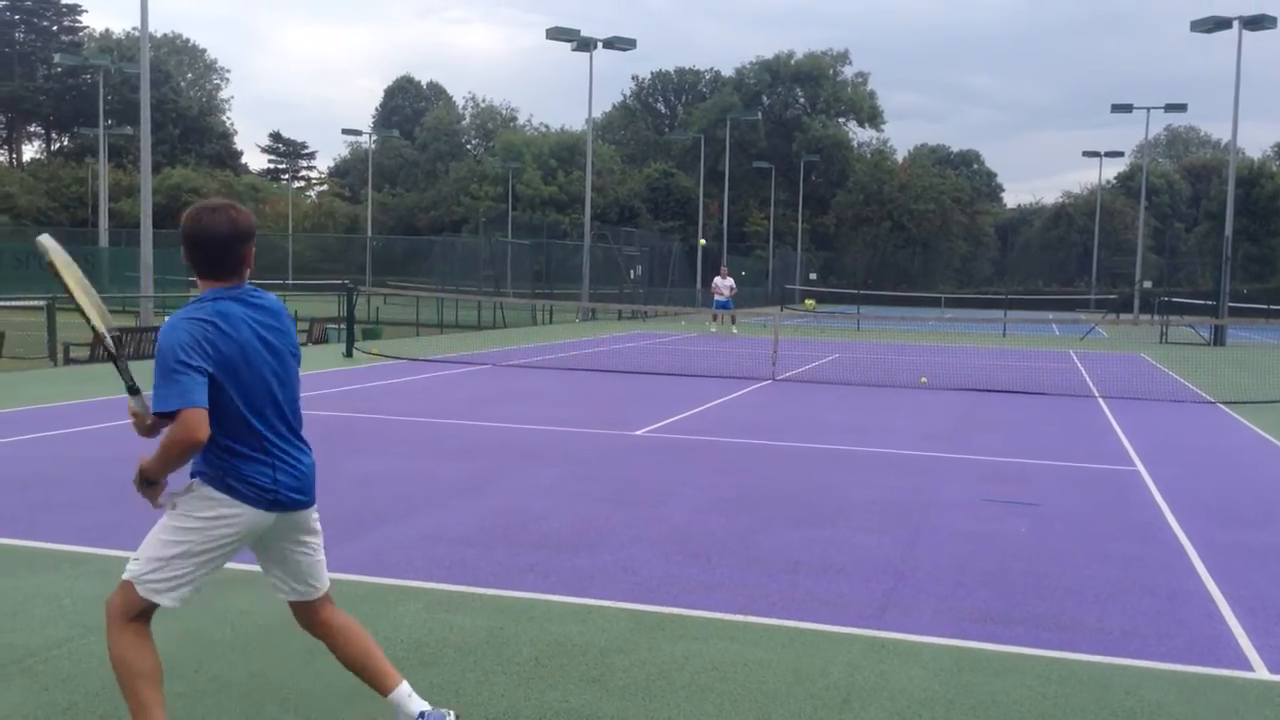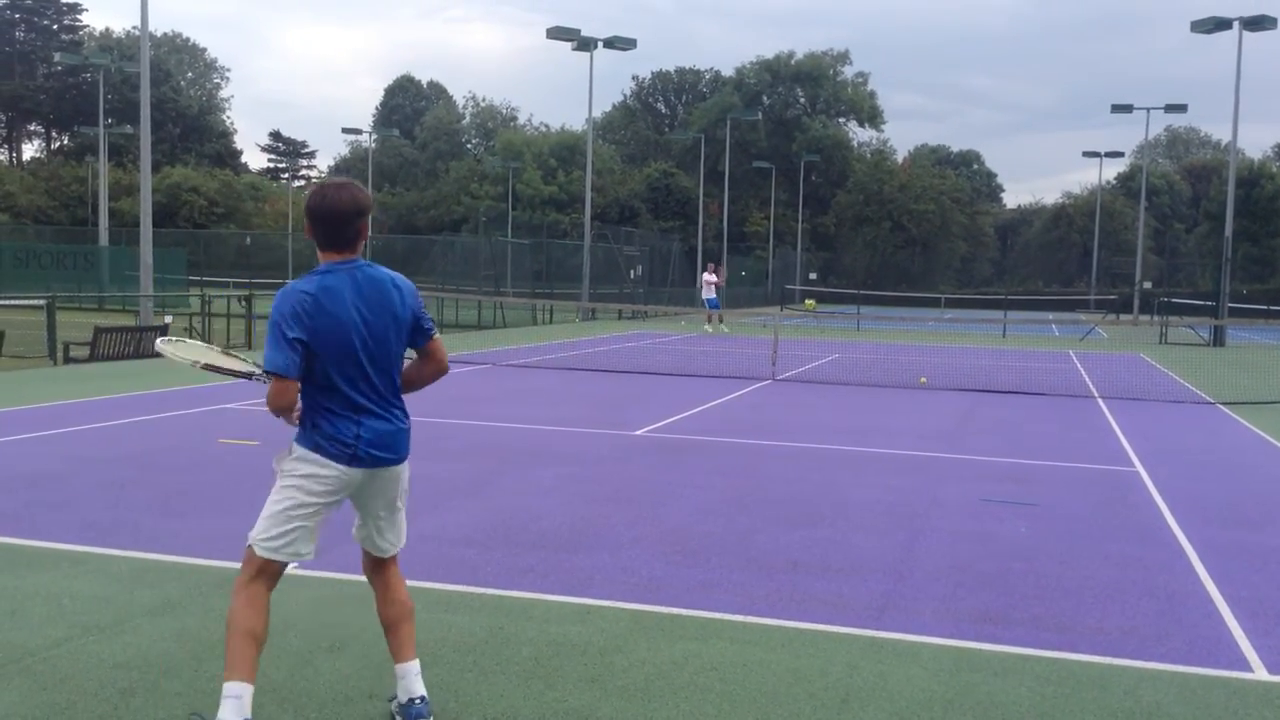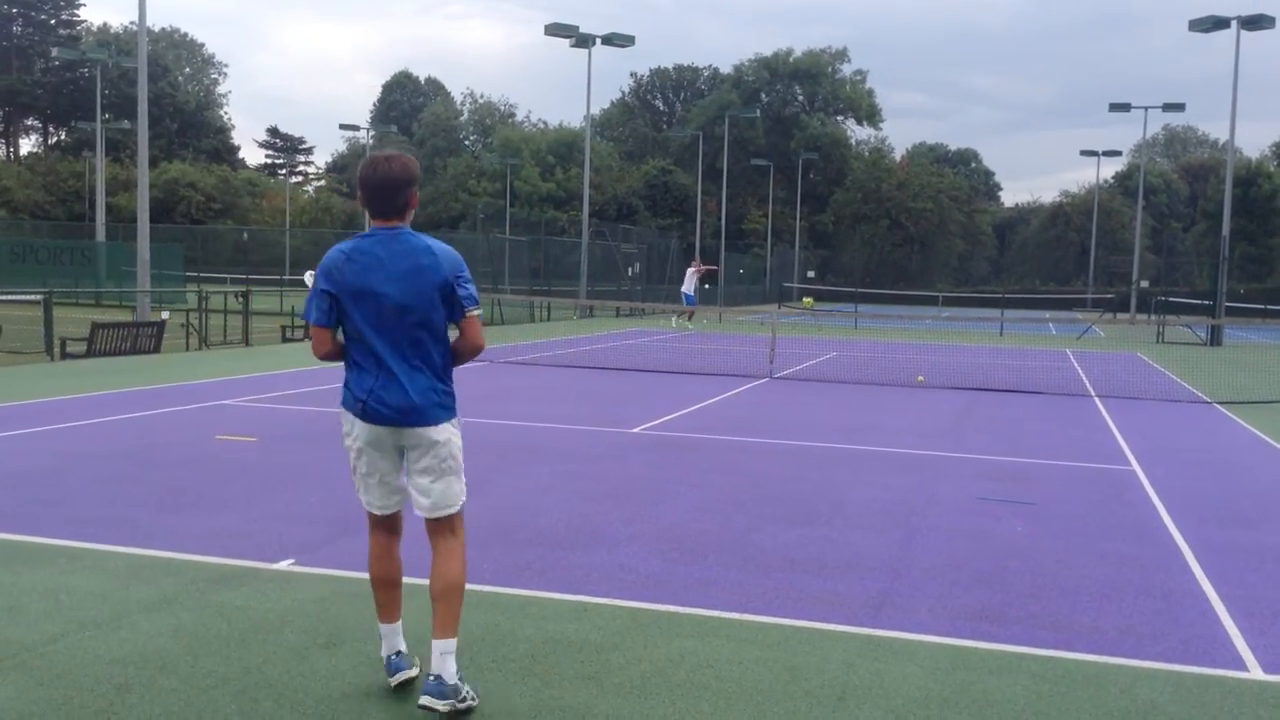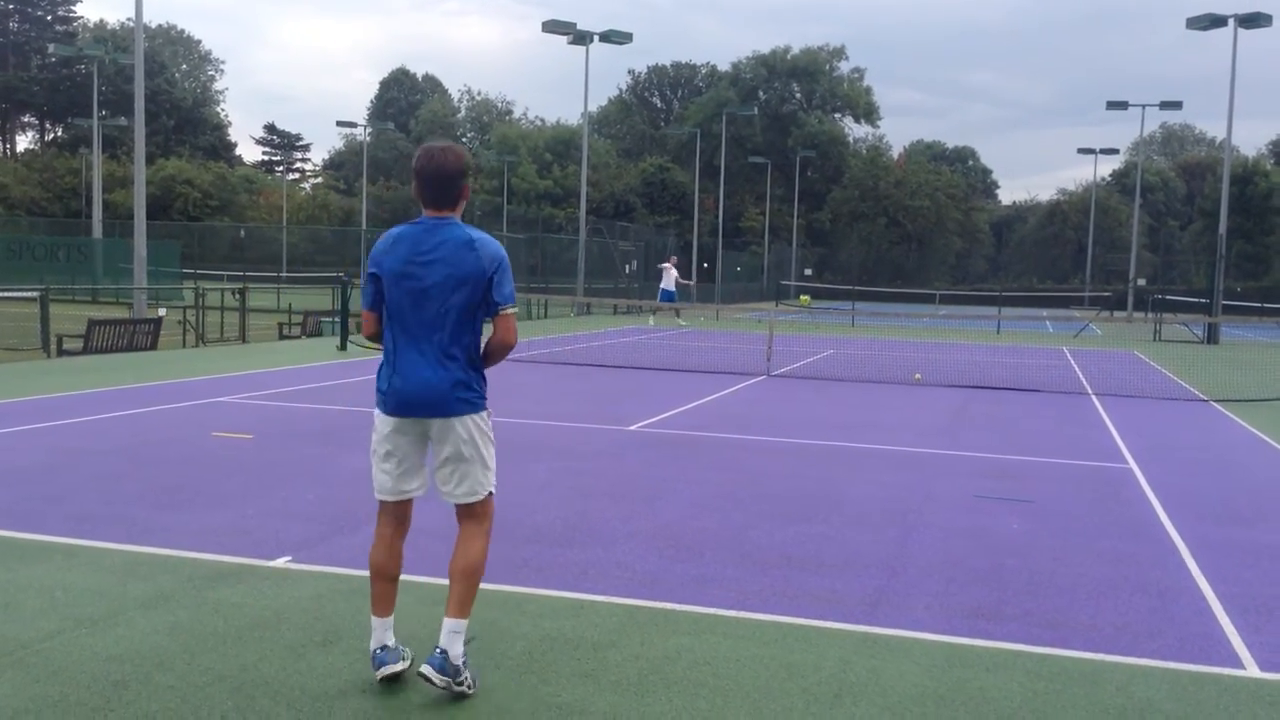
dt=0.3s
person 1, frame 1
left shoulder: (184, 331)
right shoulder: (276, 311)
left elbow: (192, 433)
left wrist: (153, 468)
left hip: (224, 496)
right hip: (294, 492)
left knee: (125, 613)
right knee: (317, 612)
person 1, frame 2
left shoulder: (296, 301)
right shoulder: (399, 288)
left elbow: (282, 399)
right elbow: (436, 364)
left wrist: (286, 408)
left hip: (322, 456)
right hip: (388, 452)
left knee: (255, 578)
right knee: (384, 567)
person 1, frame 3
left shoulder: (337, 261)
right shoulder: (442, 258)
left elbow: (323, 347)
right elbow: (472, 342)
left hip: (366, 413)
right hip: (428, 414)
left knee: (385, 527)
right knee: (448, 532)
left ankle: (396, 654)
right ankle: (441, 675)
person 1, frame 4
left shoulder: (387, 246)
right shoulder: (486, 252)
left elbow: (370, 328)
right elbow: (506, 338)
left hip: (396, 398)
right hip: (457, 400)
left knee: (391, 519)
right knee: (475, 518)
left ankle: (383, 647)
right ankle: (450, 653)
